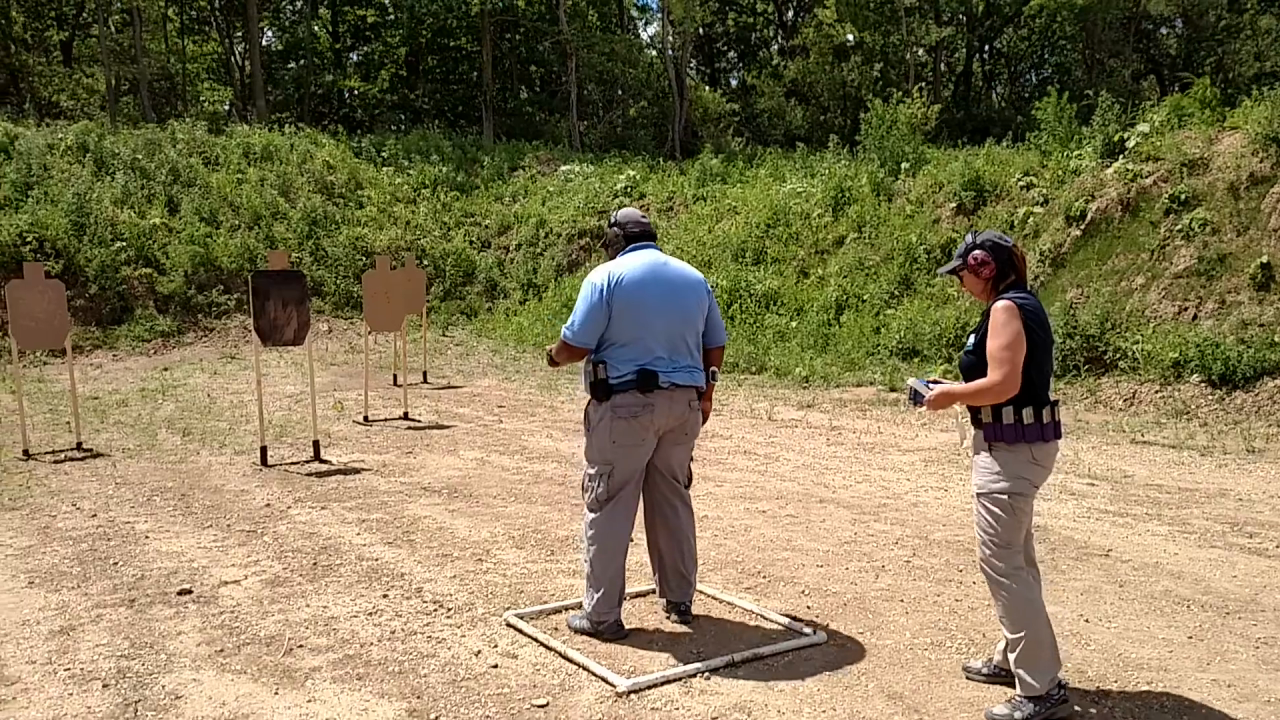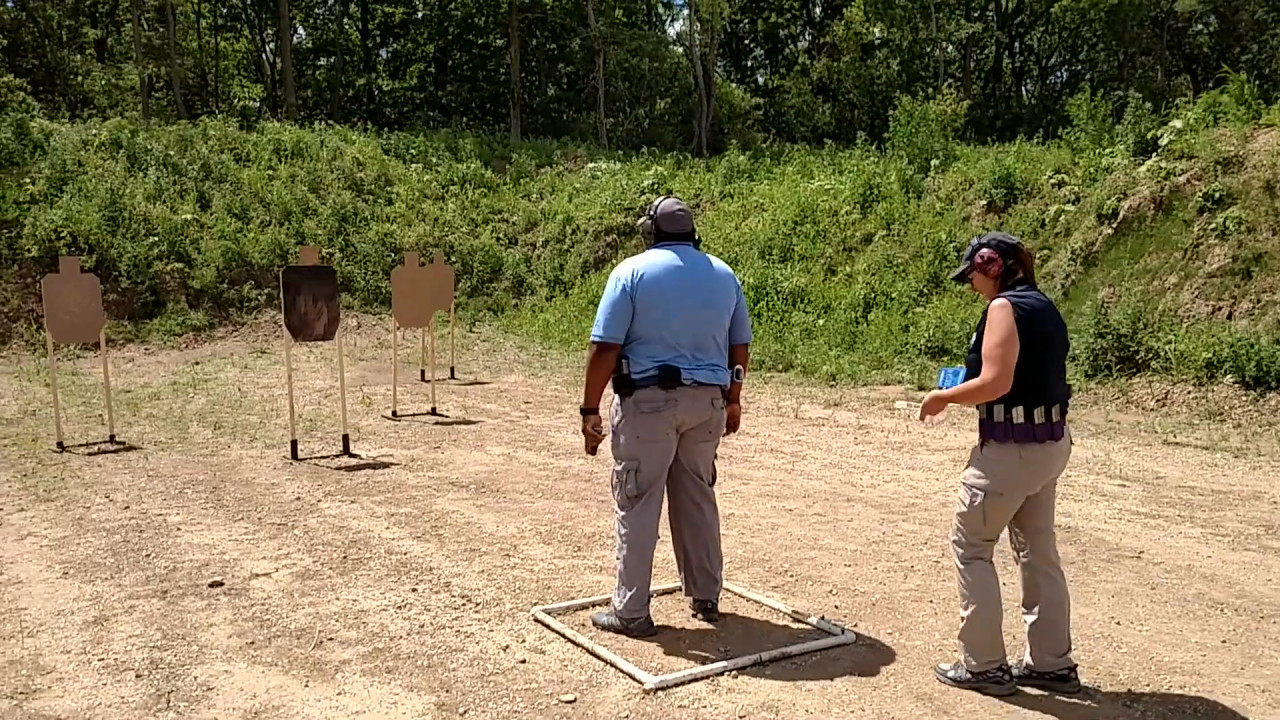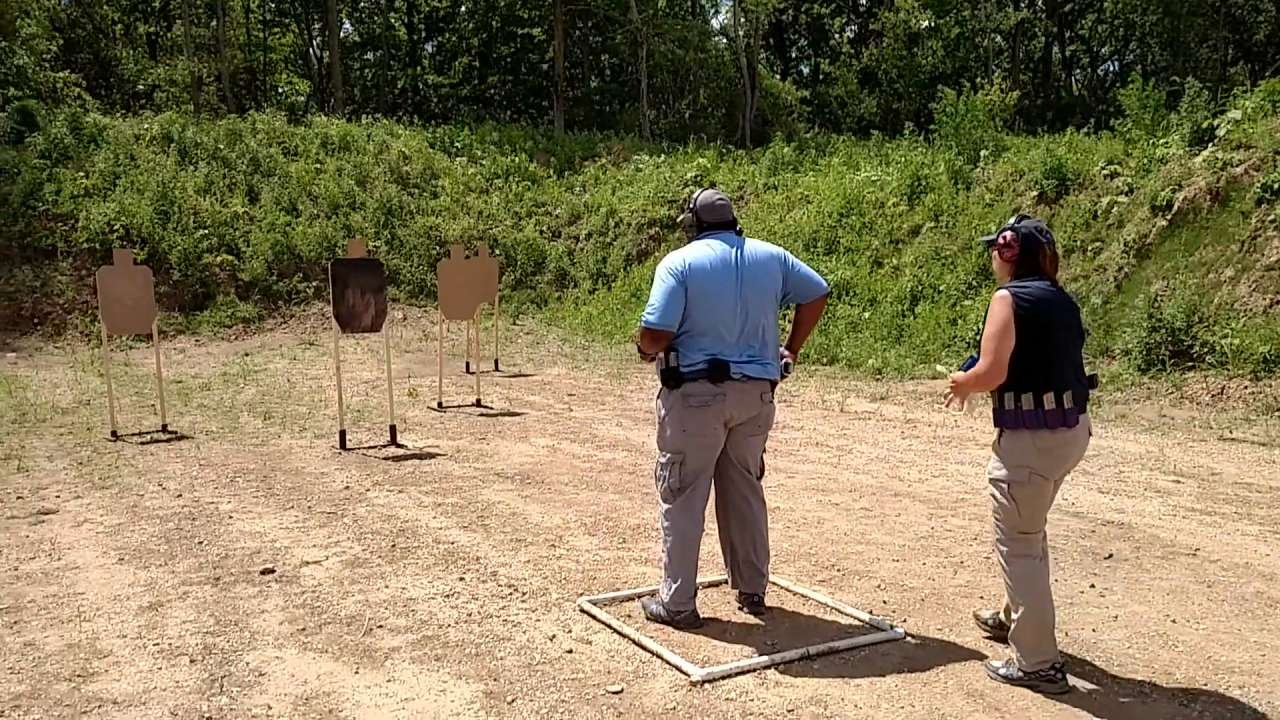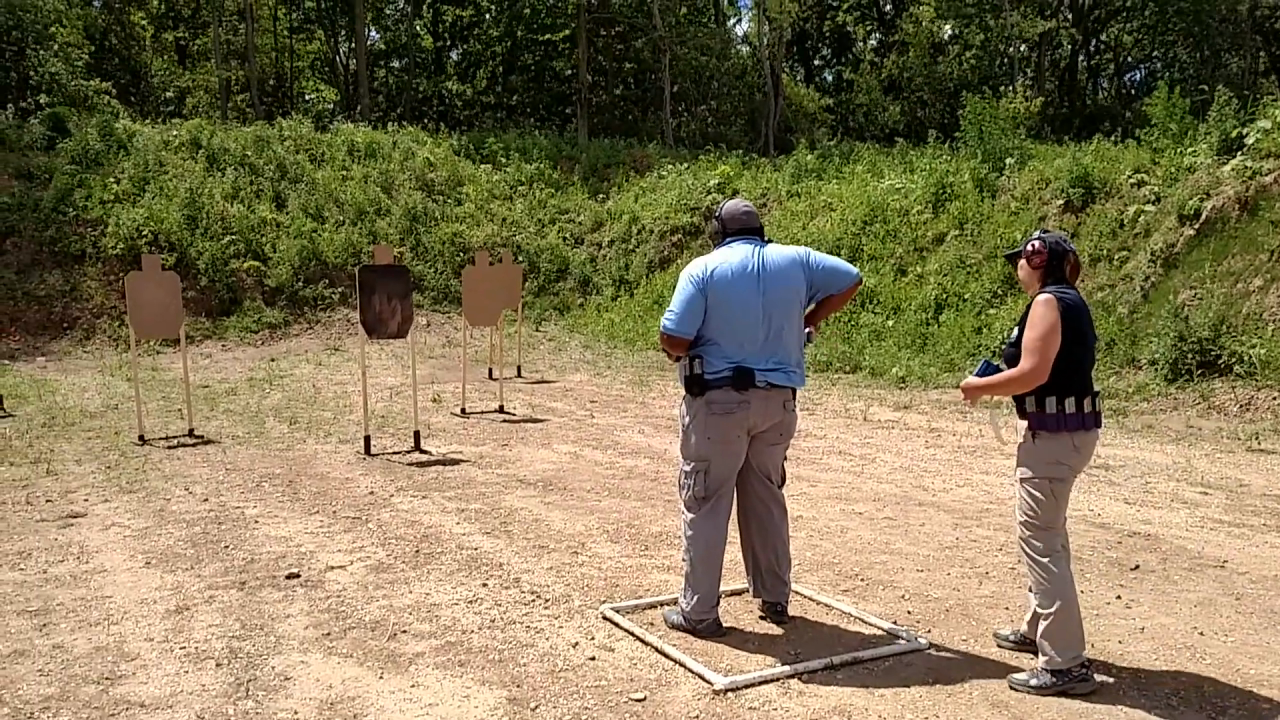
dt=0.7s
person 1, frame 1
left shoulder: (1006, 308)
right shoulder: (1021, 306)
left elbow: (1003, 385)
left wrist: (949, 392)
right wrist: (957, 393)
left hip: (1011, 447)
right hip: (1017, 443)
left knee: (1000, 562)
right knee: (1013, 556)
right ankle: (1017, 662)
person 1, frame 2
left shoulder: (1005, 307)
right shoulder: (1043, 306)
left elbow: (995, 383)
left wrist: (943, 398)
right wrist: (963, 389)
left hip: (1012, 446)
right hip: (1047, 442)
left knee: (970, 546)
right knee: (1037, 552)
left ankle: (985, 665)
right ankle: (1052, 662)
person 1, frame 3
left shoulder: (1011, 297)
right shoulder: (1059, 299)
left elbow: (991, 373)
left wrist: (961, 382)
right wrist: (972, 382)
left hip: (1031, 434)
right hip: (1070, 428)
left knee: (1017, 544)
right knee: (1028, 534)
left ankle: (1037, 663)
right ankle: (1015, 619)
person 1, frame 4
left shoulder: (1048, 301)
right shoulder: (1066, 301)
left elbow: (1033, 374)
left wrist: (980, 387)
right wrist: (997, 382)
left hip: (1054, 433)
right hip: (1062, 430)
left knee: (1039, 542)
right knee: (1046, 536)
left ankle: (1066, 663)
right ankle: (1038, 629)
person 2, frame 1
left shoulder: (607, 277)
right shoulder: (694, 277)
left elbow: (575, 346)
right elbow: (715, 346)
left wrist: (554, 355)
right wrist: (704, 395)
left hip: (625, 404)
right hip: (682, 402)
left knee: (606, 506)
right knee: (672, 501)
left ankle: (602, 613)
right ankle: (679, 600)
person 2, frame 2
left shoulder: (632, 272)
right shoulder: (724, 275)
left elbow: (605, 348)
right elbow: (739, 346)
left wrist: (590, 410)
right wrist: (733, 401)
left hip: (648, 401)
right hip: (706, 400)
left knee: (637, 505)
right knee: (697, 499)
left ankle: (631, 611)
right ankle: (706, 597)
person 2, frame 3
left shoulder: (680, 261)
right shoulder: (770, 256)
left elbow: (656, 331)
right elbow: (817, 293)
left wrist: (646, 350)
right wrist: (792, 349)
left hip: (696, 393)
right hip: (756, 392)
left knee: (682, 496)
right knee: (745, 492)
left ankle: (677, 603)
right ankle: (752, 590)
person 2, frame 4
left shoulder: (703, 269)
right shoulder: (795, 260)
left elbow: (674, 337)
right elbow: (850, 280)
left wrist: (677, 353)
right wrist: (810, 318)
left hip: (719, 400)
right hip: (777, 400)
left knee: (705, 506)
right knee: (767, 499)
left ankle: (698, 612)
right ankle: (775, 599)
